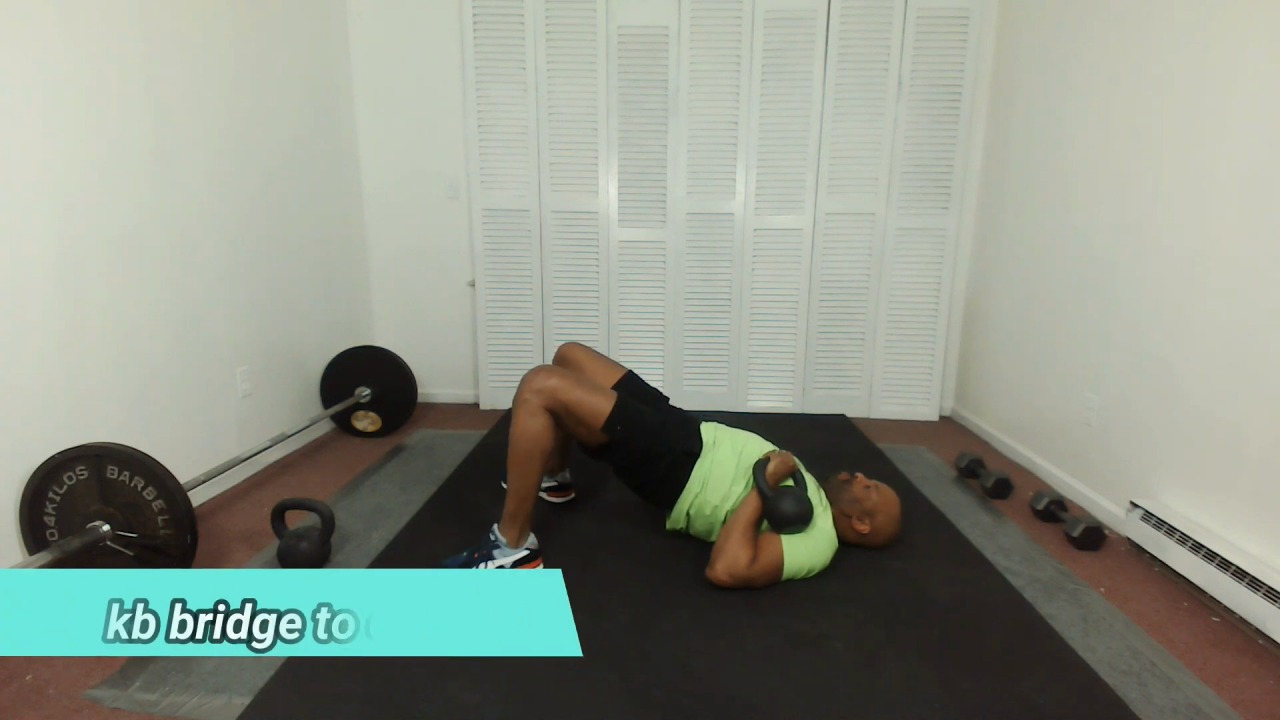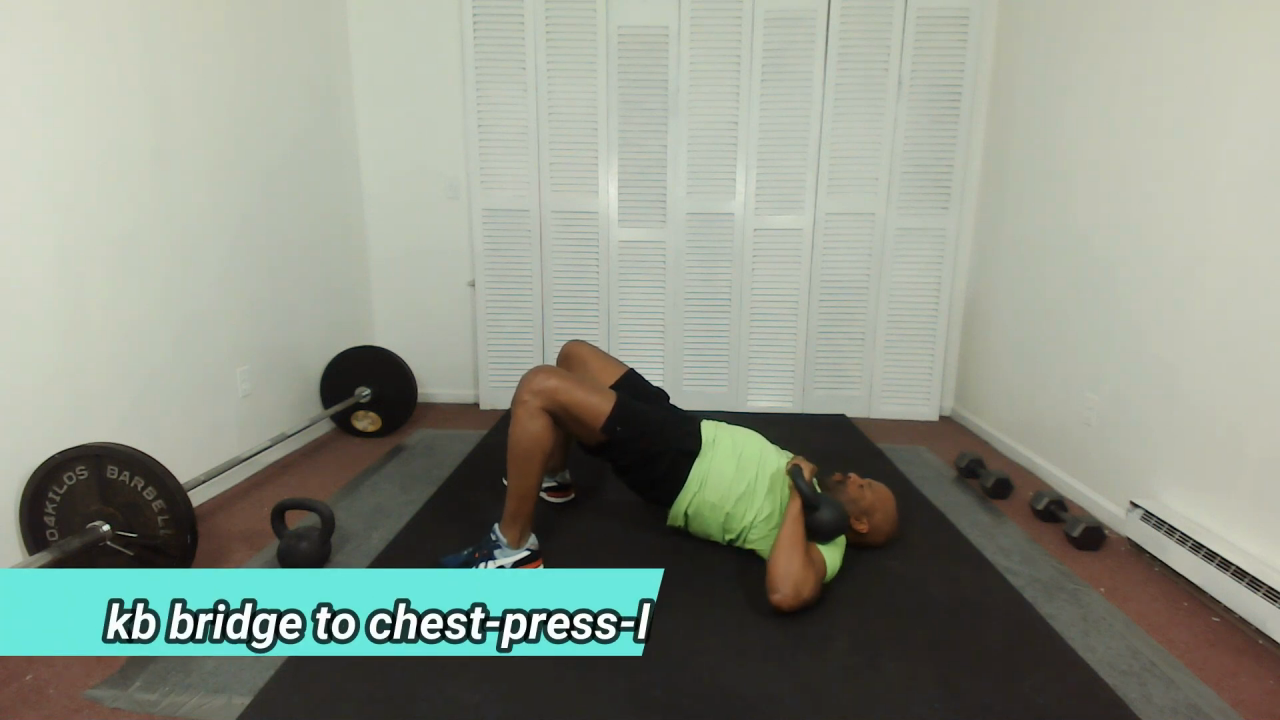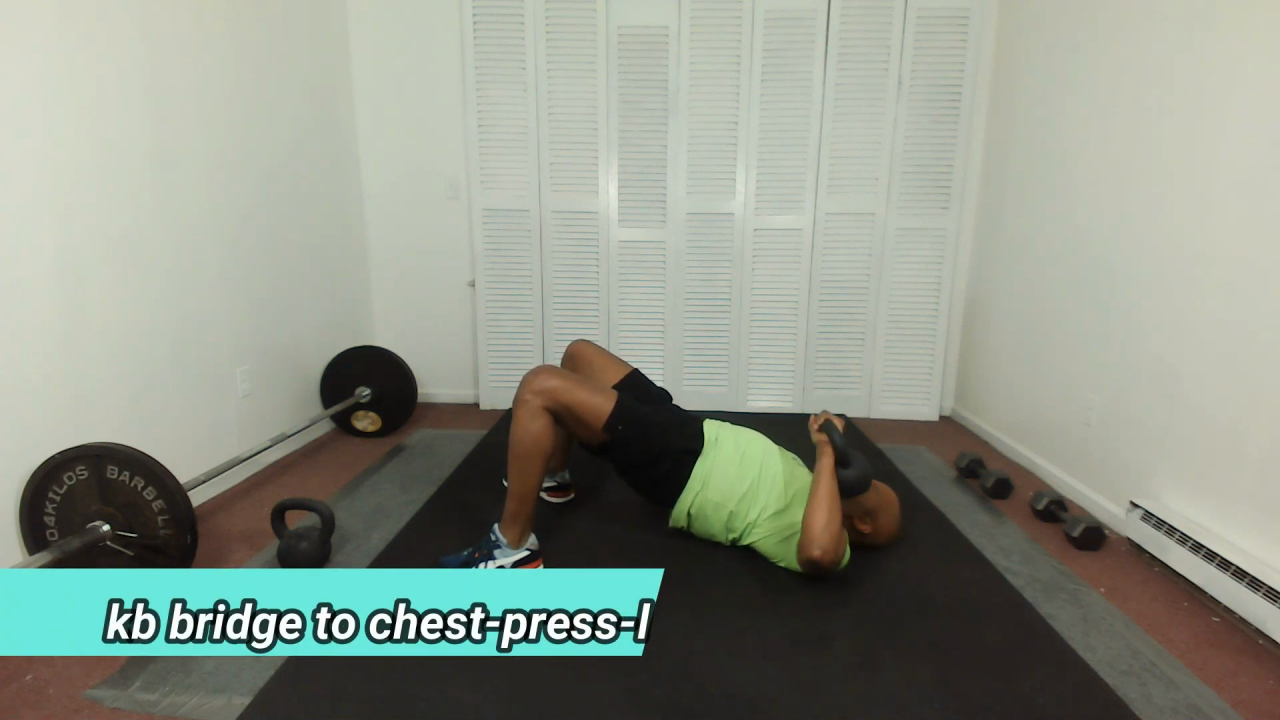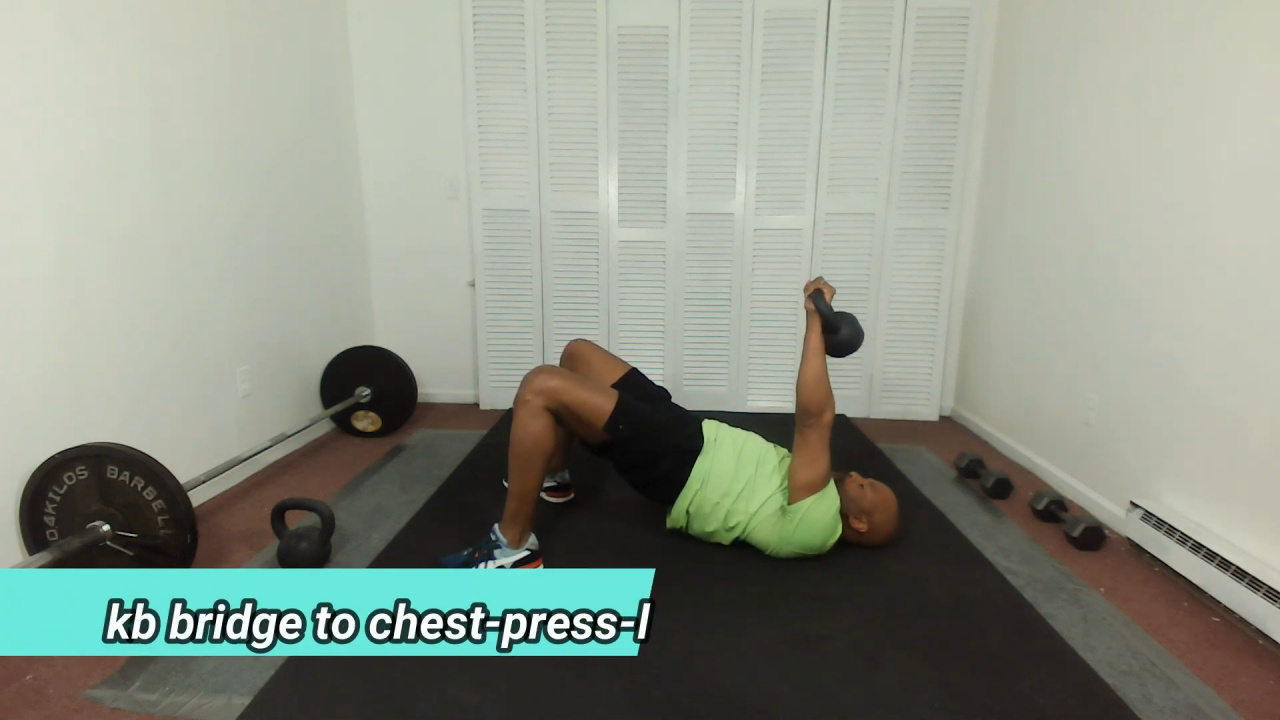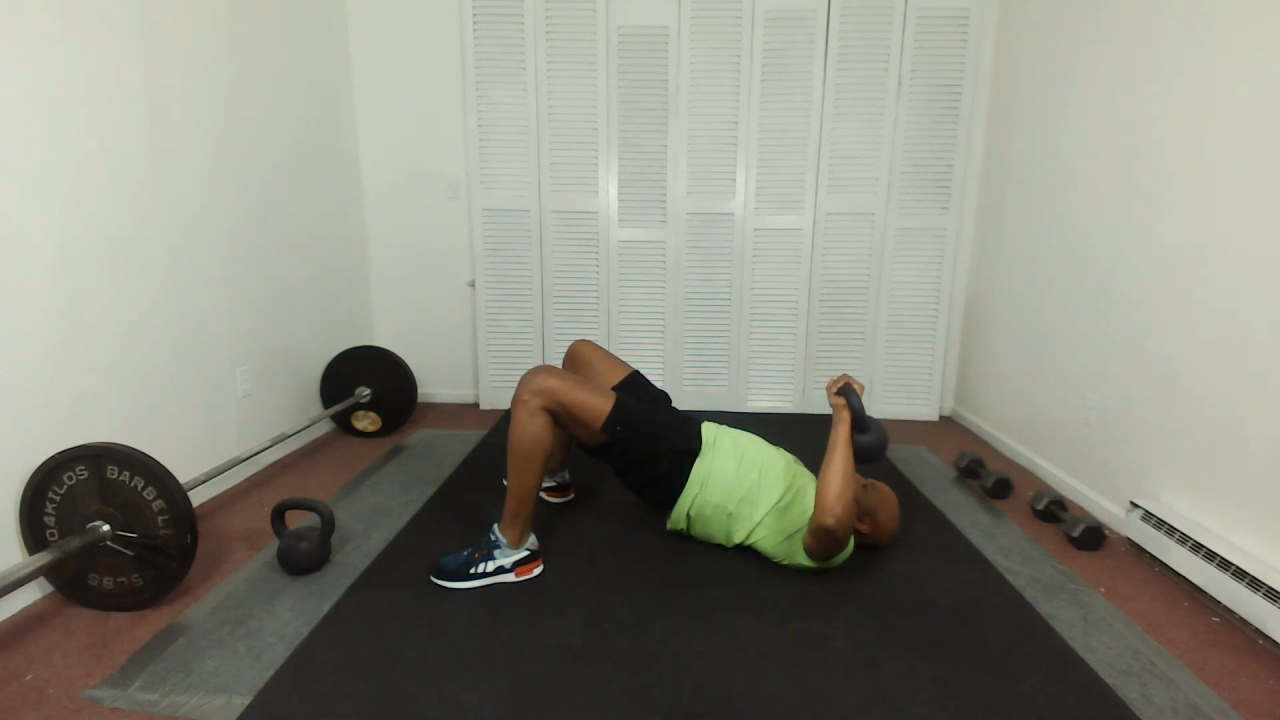
dt=1s
person 1, frame 1
left shoulder: (816, 540)
right shoulder: (813, 493)
left elbow: (724, 569)
left wrist: (764, 484)
left hip: (672, 468)
right hip: (688, 436)
left knee: (539, 387)
right knee: (569, 356)
left ankle: (512, 546)
right ankle: (552, 478)
person 1, frame 2
left shoulder: (824, 542)
right shoulder: (816, 497)
left elbow: (785, 594)
left wrist: (796, 497)
left hip: (673, 465)
right hip: (688, 436)
left knee: (538, 388)
right knee: (574, 354)
left ankle: (513, 546)
right ankle: (552, 478)
person 1, frame 3
left shoulder: (829, 547)
right shoulder: (812, 488)
left elbow: (818, 547)
left wrist: (827, 447)
left hip: (677, 467)
right hip: (690, 433)
left knee: (539, 388)
right knee: (579, 353)
left ankle: (513, 545)
right ankle: (552, 477)
person 1, frame 4
left shoulder: (818, 523)
right shoulder: (821, 503)
left elbow: (814, 417)
left wrist: (815, 320)
left hip: (676, 466)
right hip: (687, 436)
left knee: (540, 388)
right knee: (578, 353)
left ankle: (513, 546)
right ankle: (552, 478)
person 1, frame 5
left shoulder: (825, 543)
right shoulder: (815, 493)
left elbow: (834, 519)
left wrist: (843, 418)
left hip: (676, 469)
right hip: (689, 439)
left knee: (538, 388)
right knee: (580, 354)
left ankle: (512, 548)
right ankle: (552, 478)
